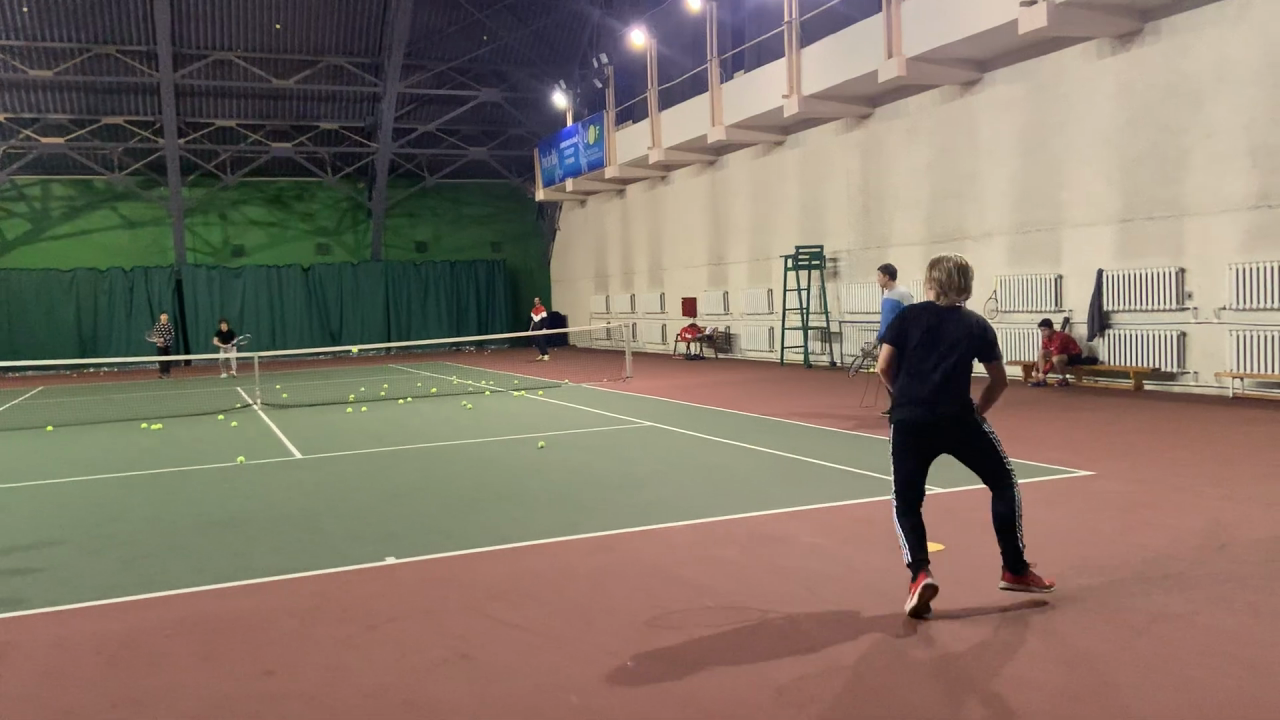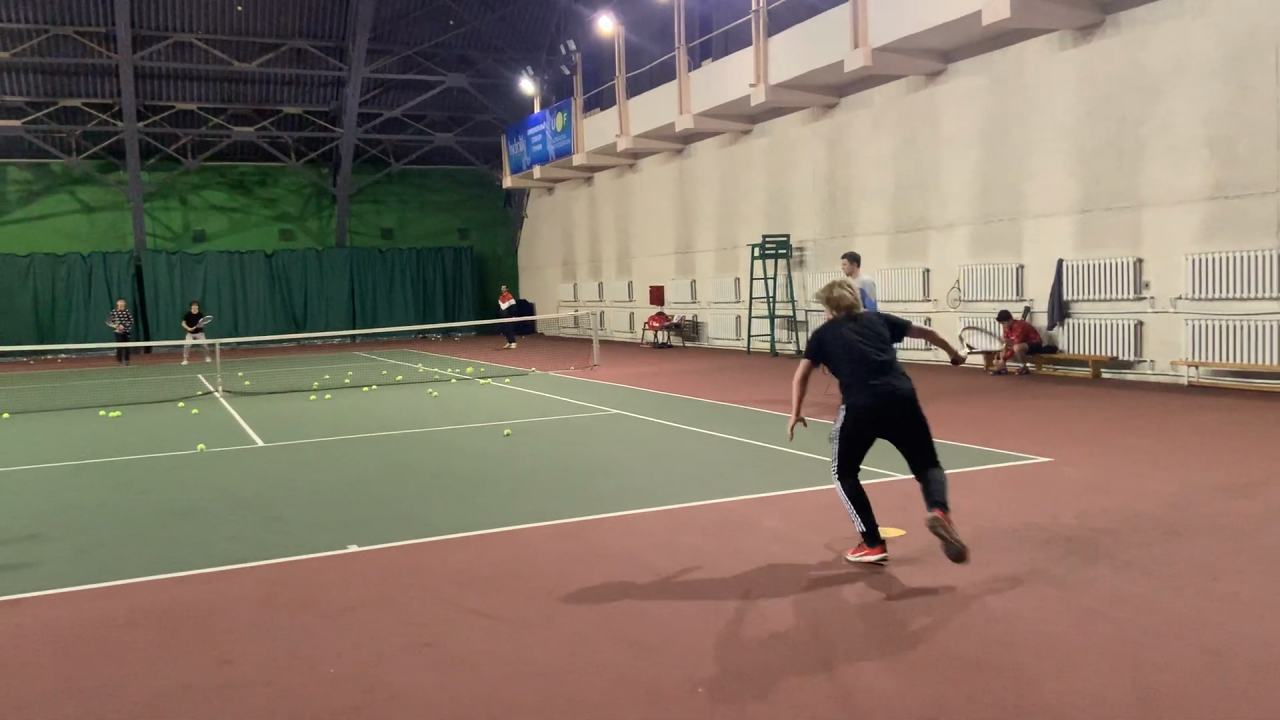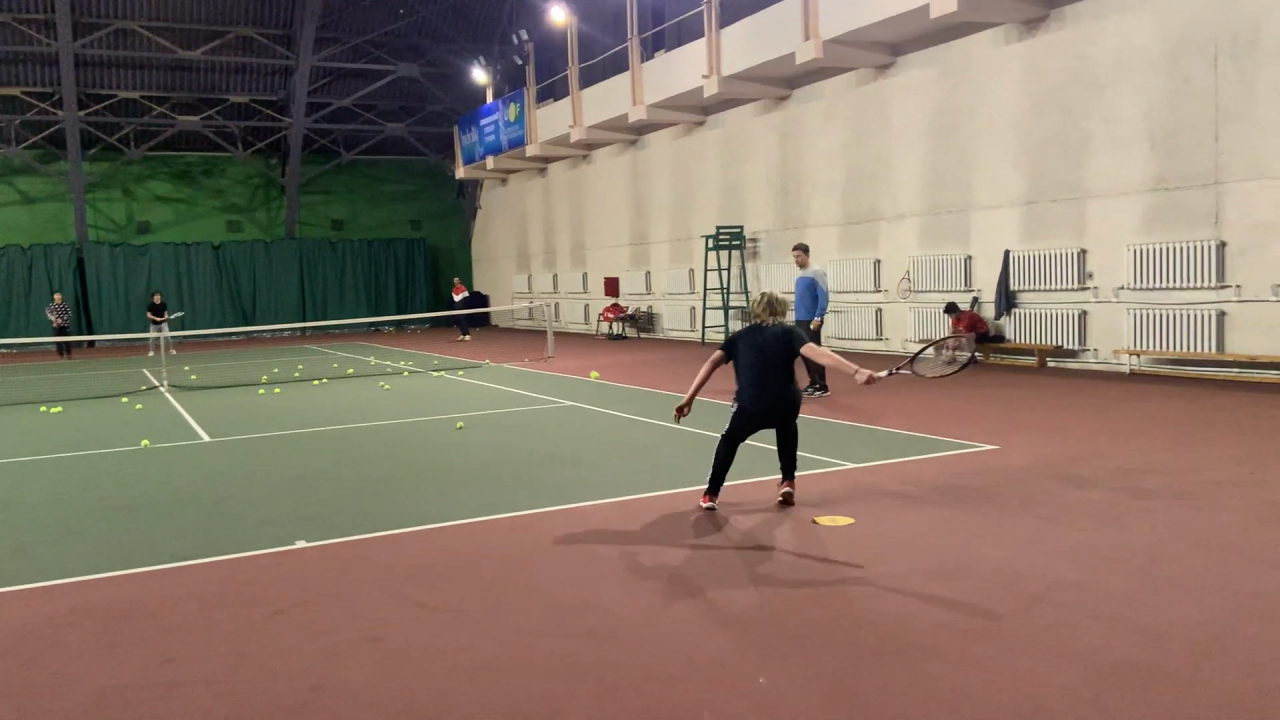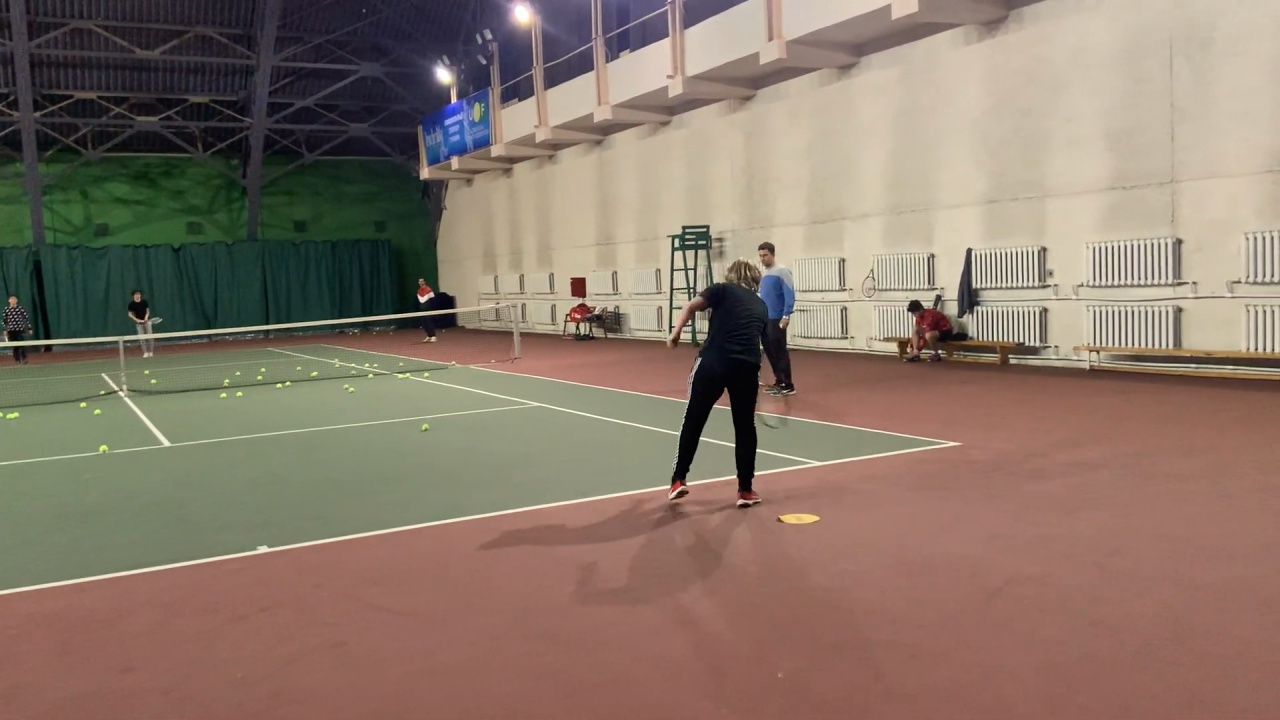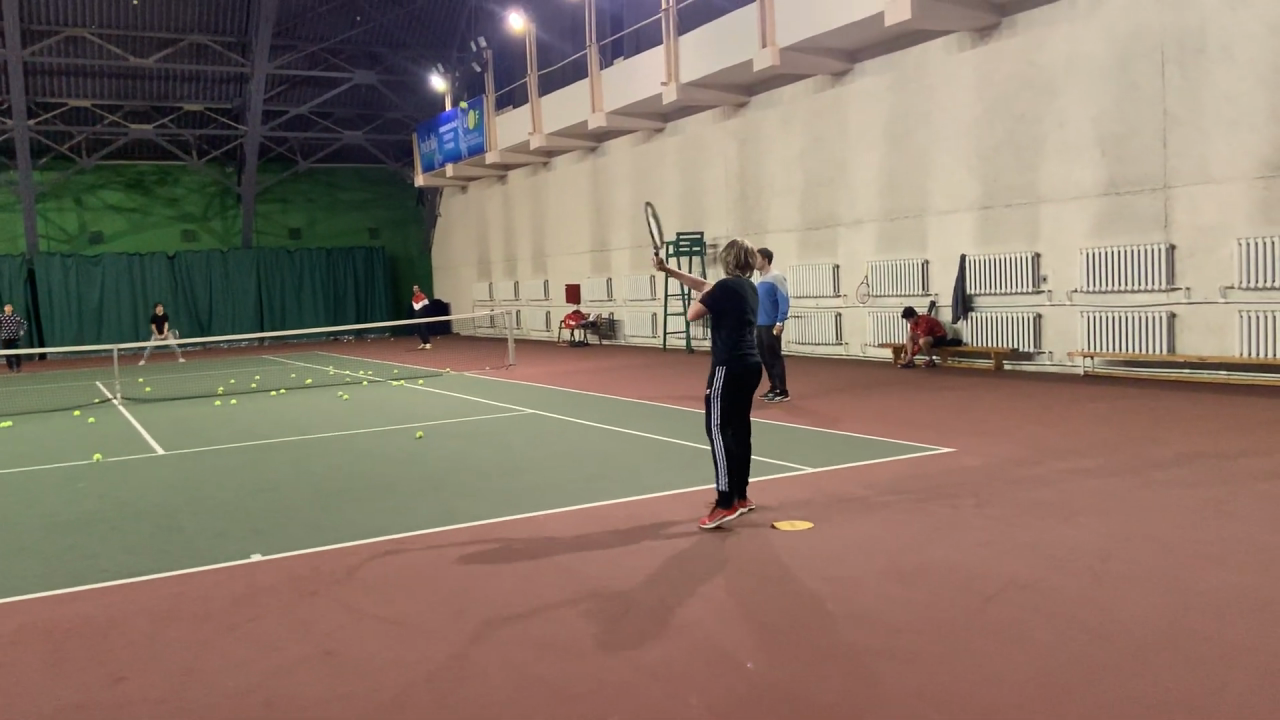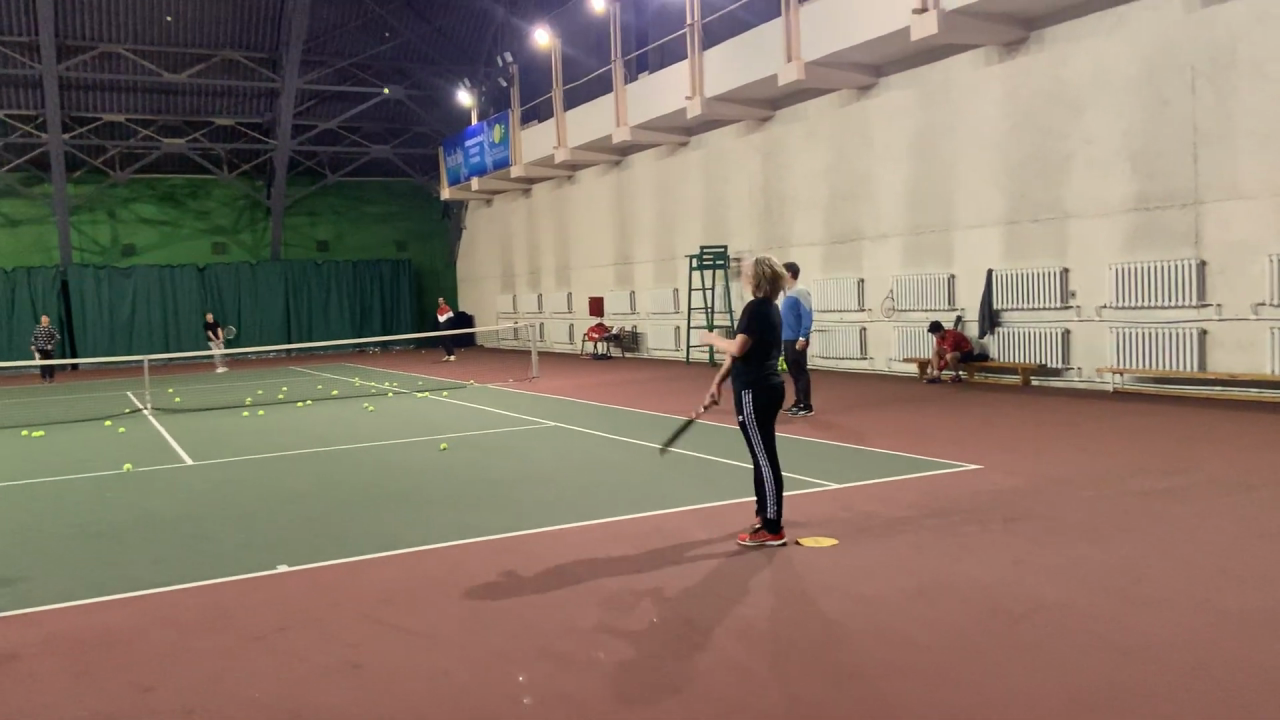
dt=0.4s
person 1, frame 1
left shoulder: (906, 316)
right shoulder: (977, 324)
left elbow: (884, 368)
right elbow: (999, 380)
right wrist: (977, 410)
left hip: (910, 421)
right hip: (959, 419)
left knee: (907, 503)
right knee: (1003, 484)
left ankle: (921, 574)
right ankle: (1015, 570)
person 1, frame 2
left shoulder: (823, 334)
right shoulder: (879, 320)
left elbow: (801, 376)
right elbow: (926, 333)
left wrist: (795, 414)
right wrist: (953, 352)
left hip: (860, 406)
right hip: (901, 399)
left knee: (845, 473)
right knee: (928, 467)
left ankle: (872, 543)
right ankle: (939, 513)
person 1, frame 3
left shoulder: (739, 337)
right shoulder: (789, 333)
left elbow: (711, 364)
right elbow: (816, 353)
left wrist: (689, 399)
right wrist: (856, 371)
left hip: (749, 406)
right hip: (786, 406)
left knee: (730, 439)
right knee: (787, 430)
left ankle: (711, 494)
right ankle: (787, 482)
person 1, frame 4
left shoulder: (723, 289)
right shoulder: (761, 307)
left elbow: (691, 306)
left wrist: (676, 332)
left hip: (712, 363)
right hip: (746, 368)
left knee: (693, 422)
right knee: (745, 426)
left ankle: (679, 479)
right ankle: (746, 490)
person 1, frame 5
left shoulder: (726, 286)
right shoulder: (749, 288)
left elbow: (693, 315)
right elbow: (706, 286)
left wrist: (700, 299)
right wrist: (668, 269)
left hip: (729, 367)
right hip: (750, 366)
left knee: (718, 433)
right knee: (740, 431)
left ankle: (725, 503)
right ankle: (739, 496)
person 1, frame 6
left shoulder: (756, 308)
right shoulder: (768, 308)
left elbow: (737, 349)
right elbow: (742, 352)
left wrist: (711, 339)
right wrist: (717, 381)
left hip: (754, 390)
right hip: (768, 387)
left knee: (764, 457)
right knee: (763, 454)
left ankle: (772, 529)
right ankle: (765, 513)
